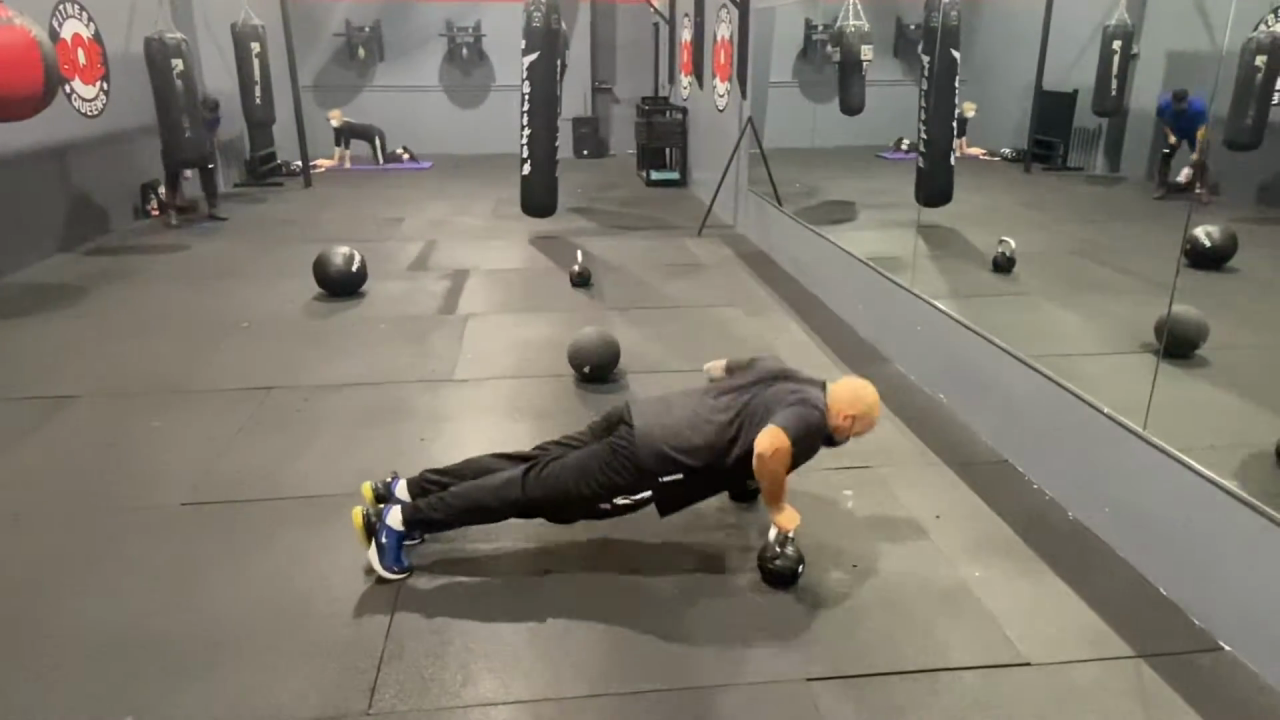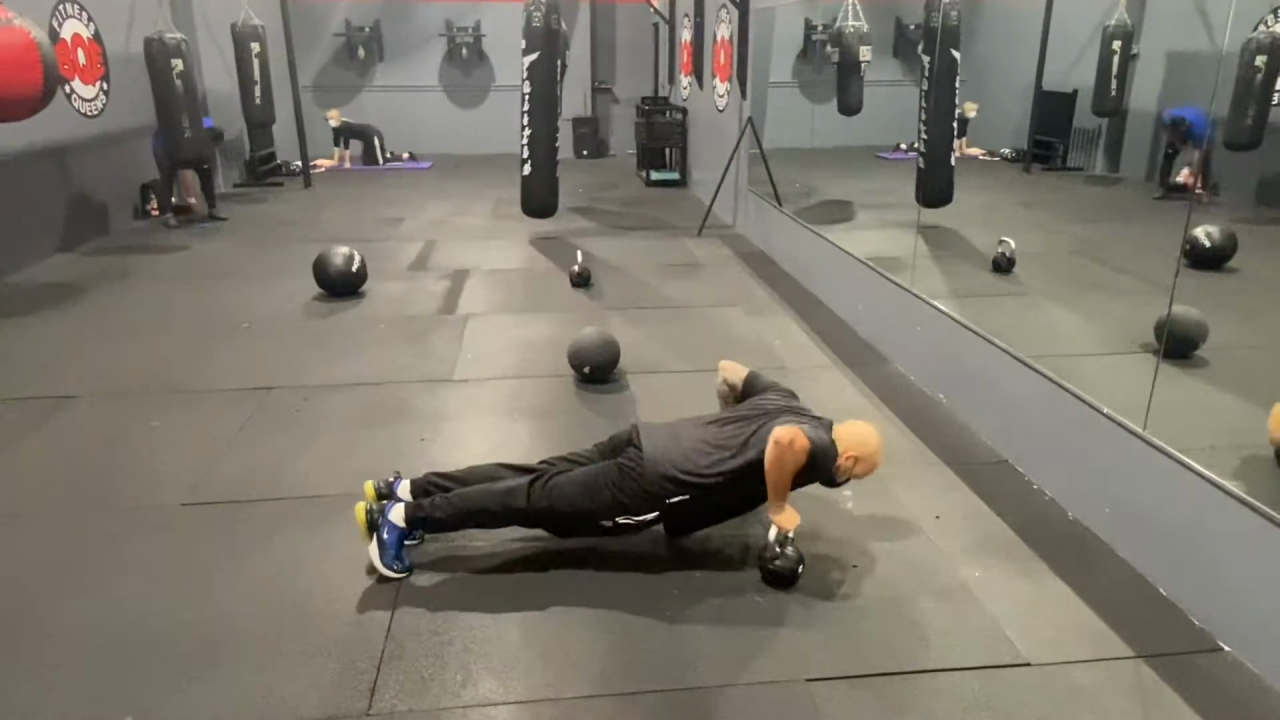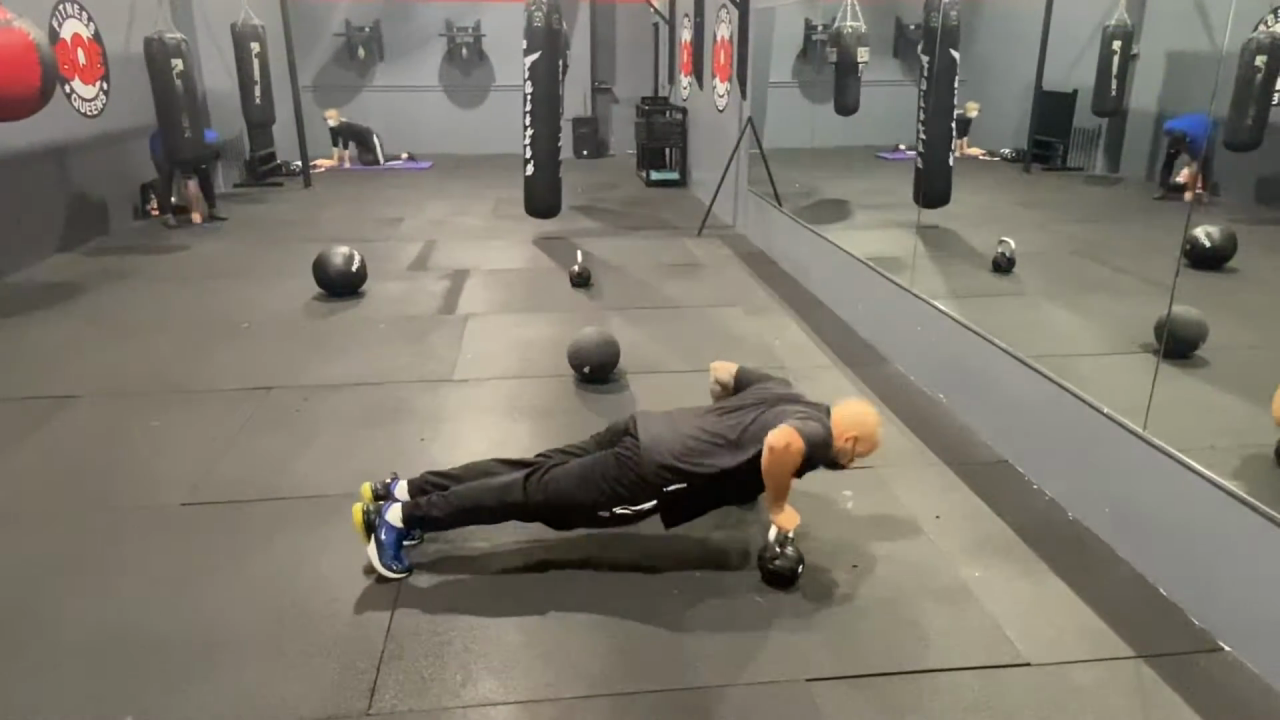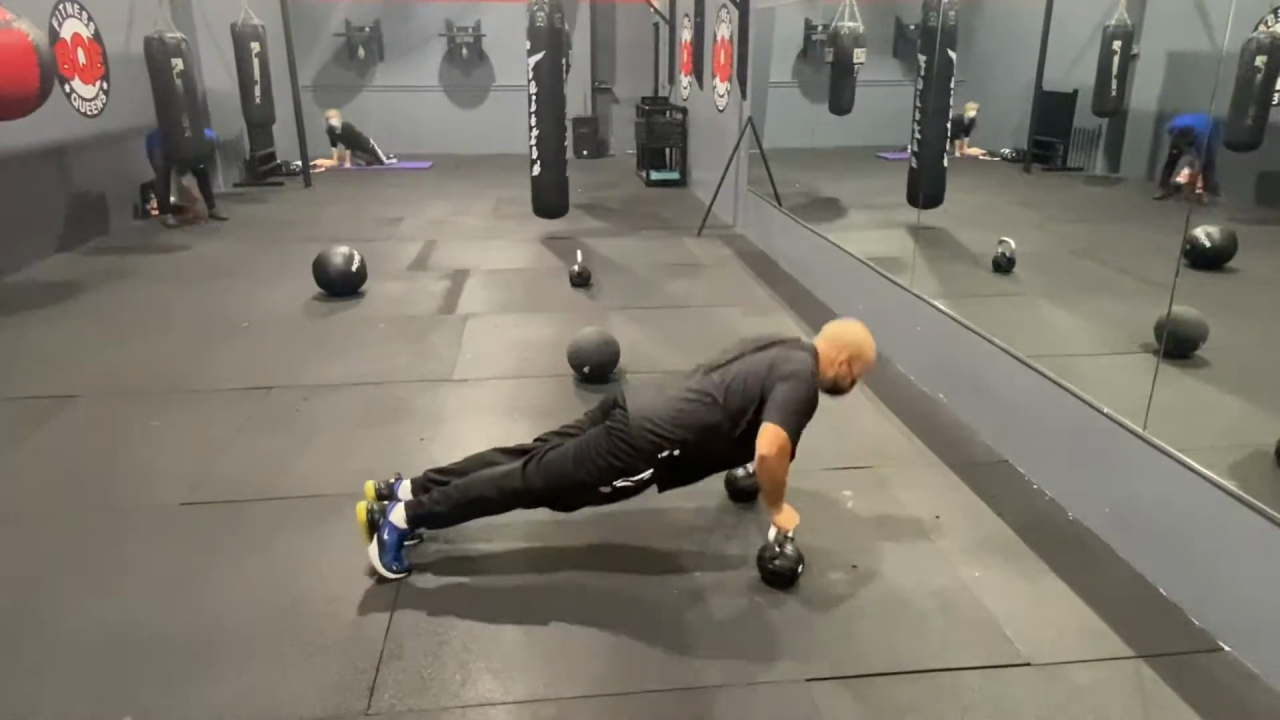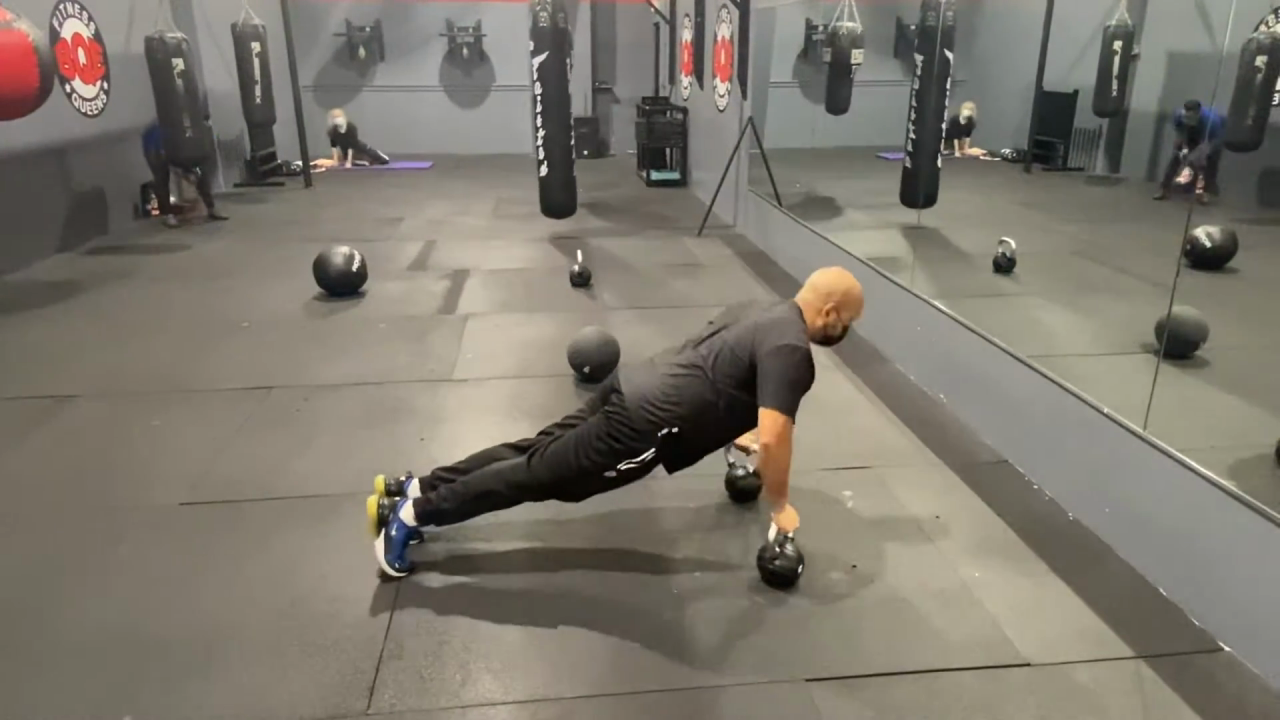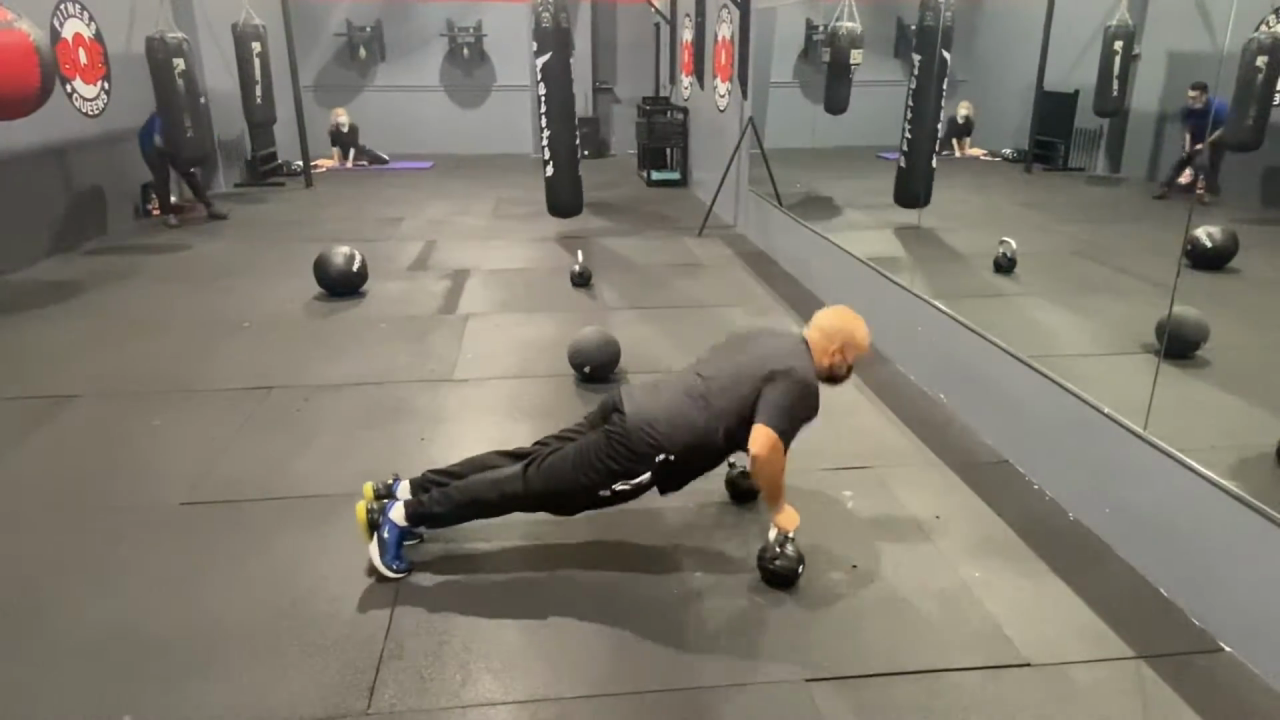
dt=0.2s
person 1, frame 1
left shoulder: (787, 378)
right shoulder: (810, 415)
left elbow: (714, 369)
right elbow: (770, 450)
right wrist: (778, 509)
left hip: (639, 419)
right hip: (648, 461)
left knee: (532, 469)
right knee: (534, 492)
left ankle: (400, 490)
right ankle: (397, 521)
person 1, frame 2
left shoulder: (790, 404)
right shoulder: (816, 444)
left elbow: (729, 370)
right elbow: (784, 442)
right wrist: (777, 507)
left hip: (646, 441)
right hip: (651, 484)
left knee: (535, 482)
right knee: (537, 502)
left ankle: (404, 490)
right ankle: (401, 516)
person 1, frame 3
left shoulder: (790, 400)
right shoulder: (813, 432)
left elbow: (721, 370)
right elbow: (780, 444)
right wrist: (778, 507)
left hip: (643, 433)
right hip: (650, 474)
left knee: (533, 474)
right knee: (535, 496)
left ankle: (401, 490)
right ankle: (400, 514)
person 1, frame 4
left shoulder: (785, 349)
right shoulder: (803, 381)
right elbow: (770, 448)
left wrist: (729, 421)
right wrist: (777, 509)
left hip: (635, 404)
right hip: (643, 443)
left knee: (526, 464)
right knee: (532, 483)
left ankle: (404, 490)
right ankle: (404, 516)
person 1, frame 5
left shoulder: (767, 311)
right shoulder: (791, 349)
right elbow: (775, 436)
left wrist: (737, 432)
right wrist: (779, 507)
left hip: (632, 387)
right hip: (643, 426)
left knee: (529, 458)
right knee: (536, 476)
left ankle: (410, 489)
right ankle: (412, 513)
person 1, frame 6
left shoulder: (773, 340)
right shoulder: (799, 381)
right elbow: (764, 448)
left wrist: (730, 437)
right wrist: (778, 509)
left hip: (632, 407)
right hip: (643, 448)
left knee: (527, 466)
right knee: (533, 487)
left ankle: (403, 491)
right ankle: (404, 514)
